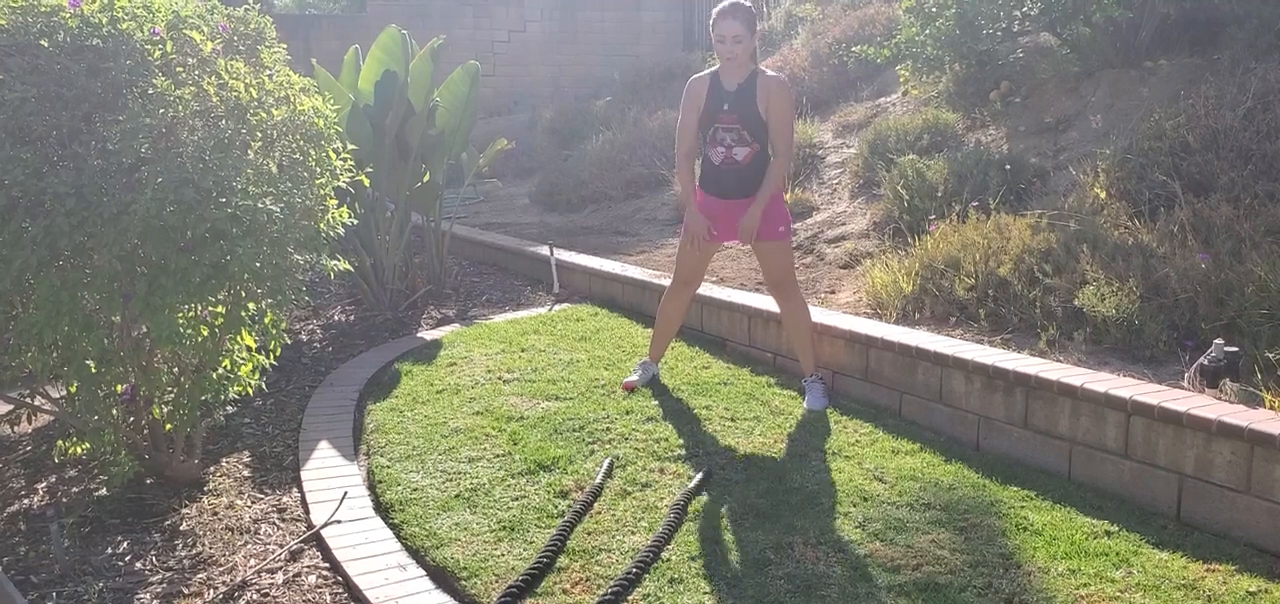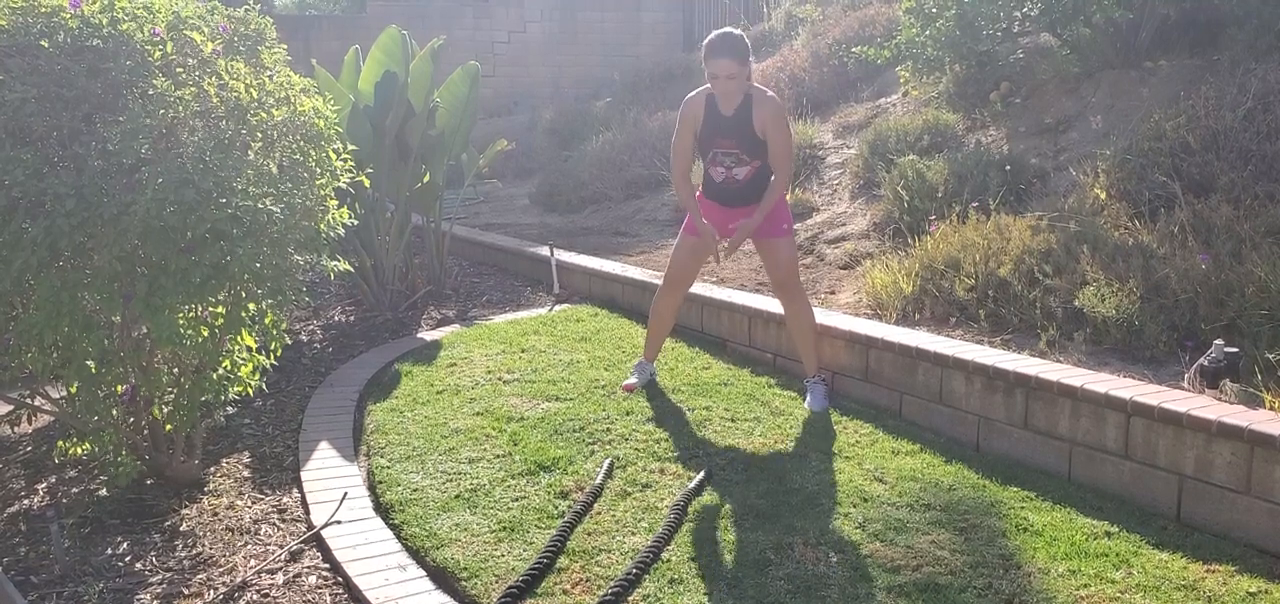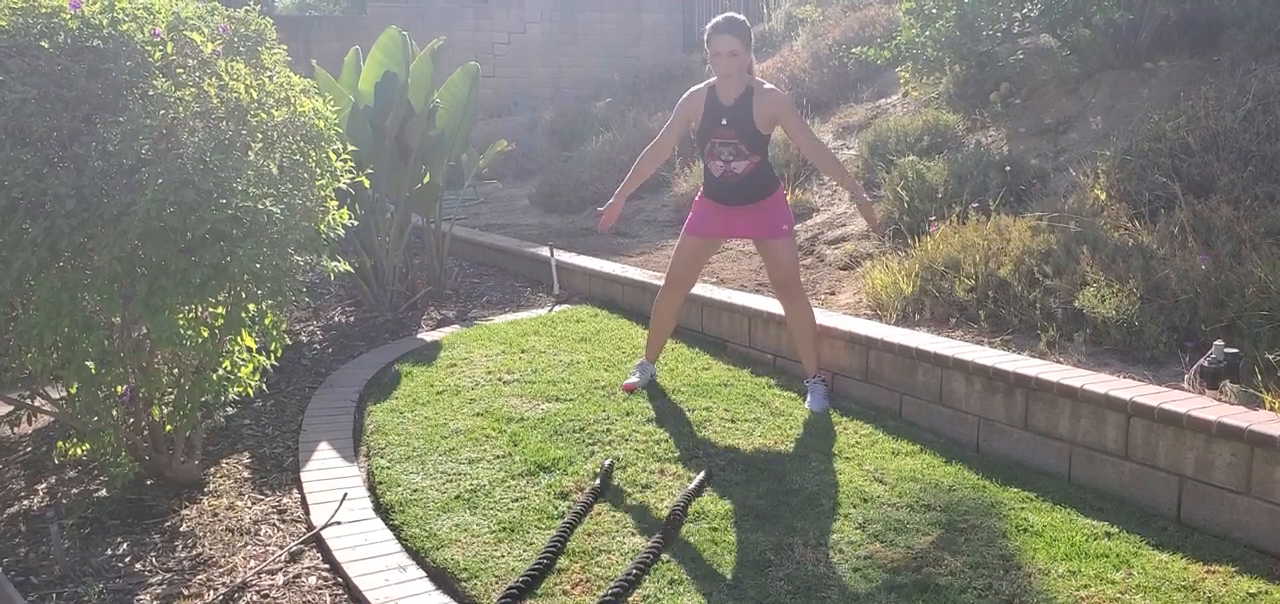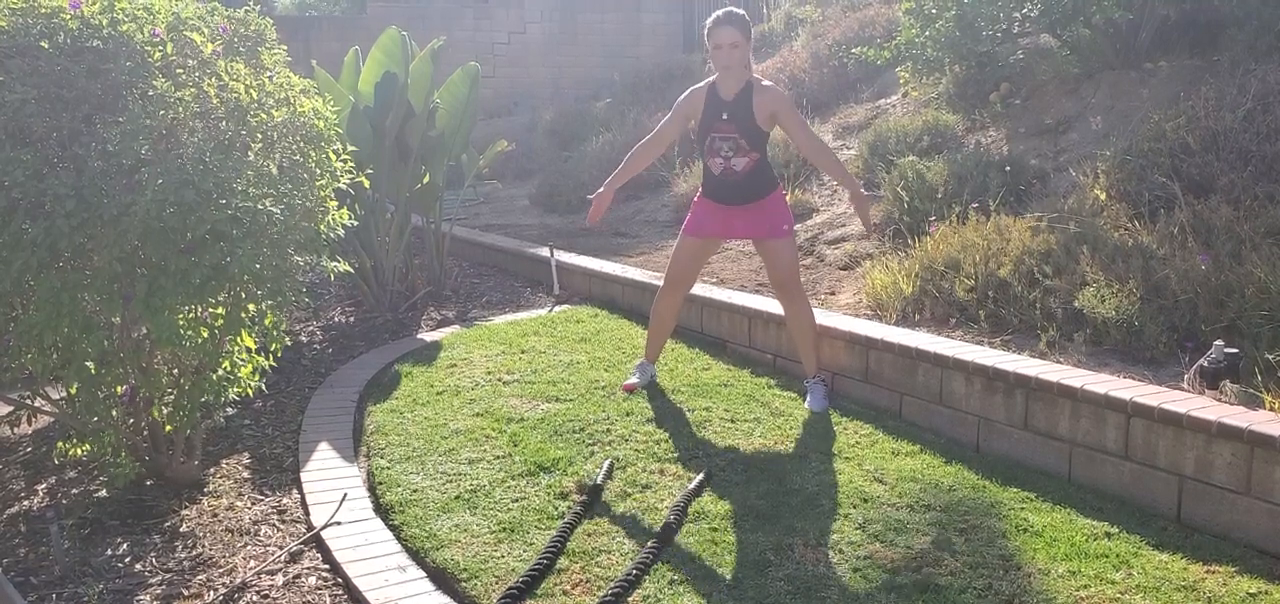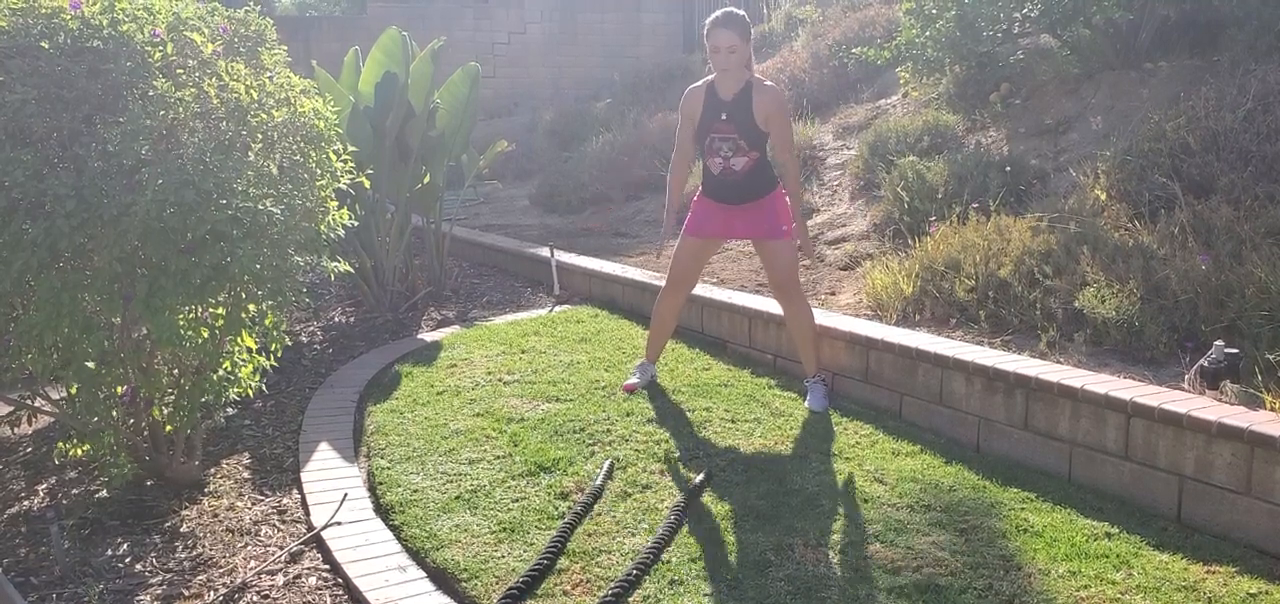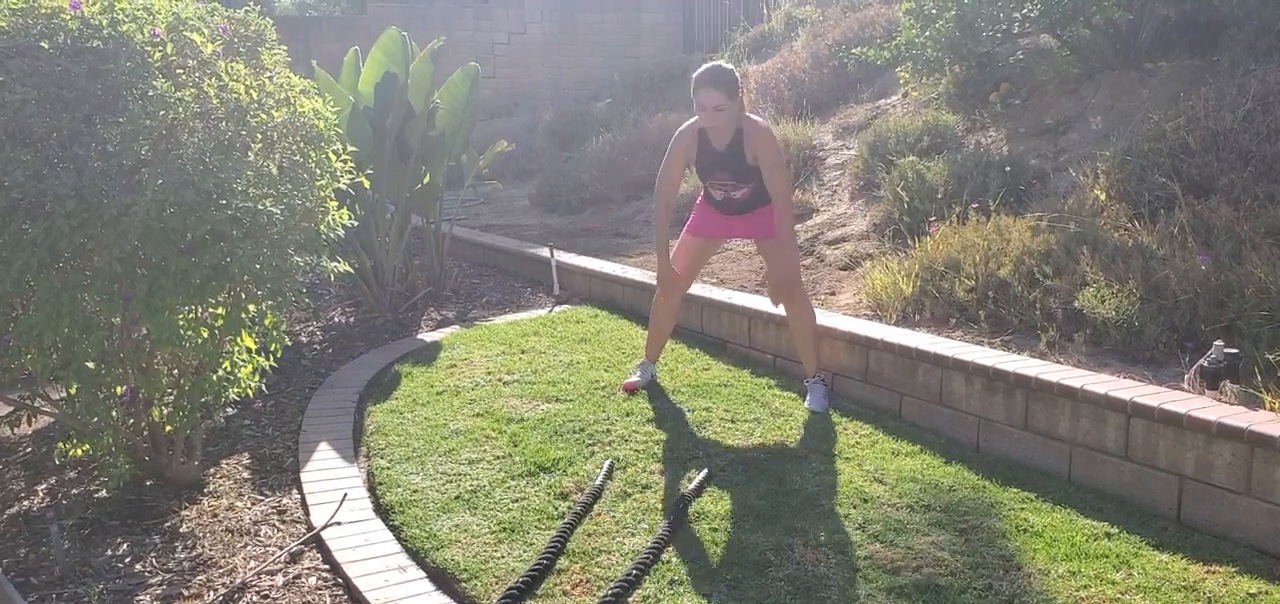
dt=0.4s
person 1, frame 1
left shoulder: (772, 87)
right shoulder: (698, 87)
left elbow: (782, 156)
right elbow: (684, 155)
left wrist: (756, 211)
right wrist: (693, 213)
left hip: (761, 202)
right hip: (709, 202)
left knee: (784, 288)
right knee: (681, 285)
left ankle: (812, 377)
right ankle: (650, 363)
person 1, frame 2
left shoulder: (767, 106)
right shoulder: (693, 106)
left elbow: (783, 171)
right elbow: (680, 171)
left wrist: (754, 222)
right wrist: (700, 223)
left hip: (763, 207)
right hip: (711, 206)
left knee: (789, 288)
right knee: (672, 284)
left ankle: (814, 379)
right ankle: (646, 364)
person 1, frame 3
left shoulder: (769, 99)
right shoulder: (696, 99)
left elbow: (813, 148)
right elbow: (659, 149)
left wrist: (857, 193)
right wrist: (620, 196)
left hip: (764, 204)
right hip: (712, 205)
left knee: (789, 289)
right knee: (673, 285)
left ankle: (815, 379)
right ankle: (647, 364)
person 1, frame 4
left shoulder: (768, 96)
right shoulder: (696, 97)
left elbow: (812, 146)
right elbow: (654, 144)
left wrist: (854, 190)
right wrist: (609, 187)
left hip: (763, 204)
right hip: (711, 205)
left knee: (789, 290)
right knee: (672, 285)
left ankle: (815, 379)
right ankle: (646, 365)
person 1, frame 5
left shoulder: (769, 97)
right shoulder: (694, 97)
left elbow: (788, 160)
right elbow: (681, 160)
left wrist: (798, 218)
right wrist: (670, 217)
left hip: (763, 205)
right hip: (711, 205)
left knee: (788, 290)
right knee: (675, 286)
left ankle: (815, 379)
right ankle: (647, 366)
person 1, frame 6
left shoulder: (757, 133)
right shoulder: (687, 136)
left elbow: (781, 199)
right elbow: (663, 198)
left wrist: (781, 264)
right wrist: (663, 261)
left hip: (764, 208)
right hip: (713, 211)
left knee: (791, 288)
right knee: (670, 284)
left ankle: (814, 378)
right ankle: (647, 364)
